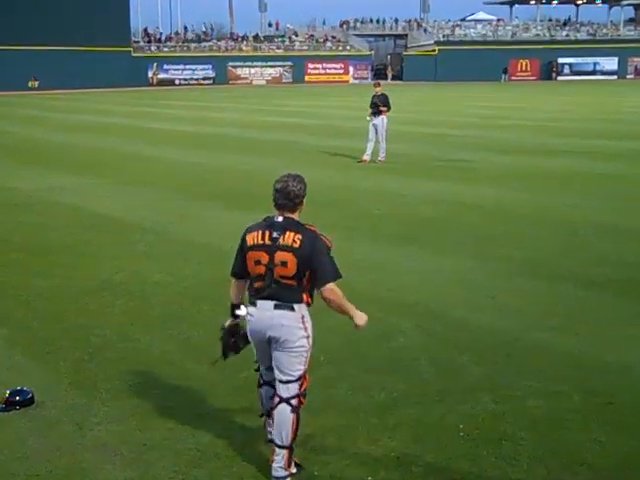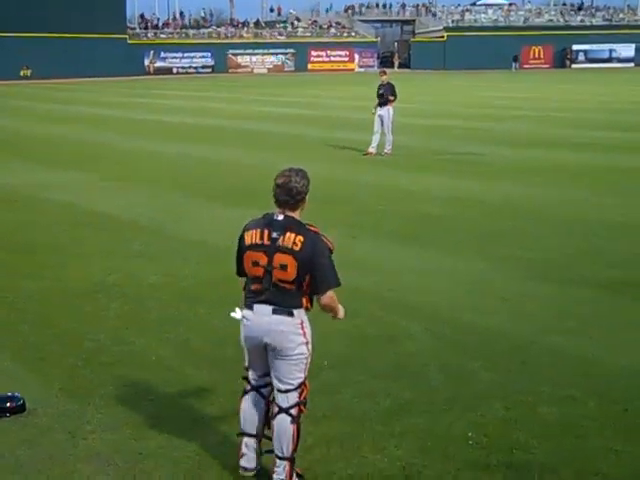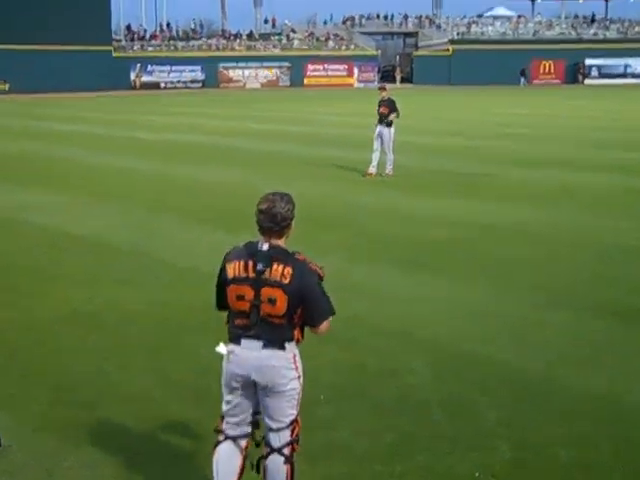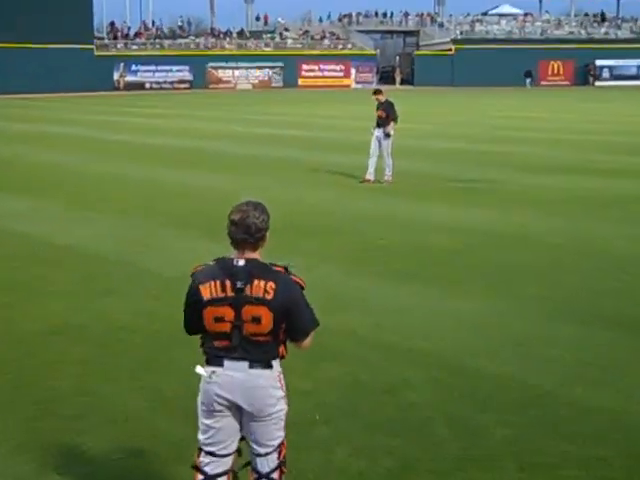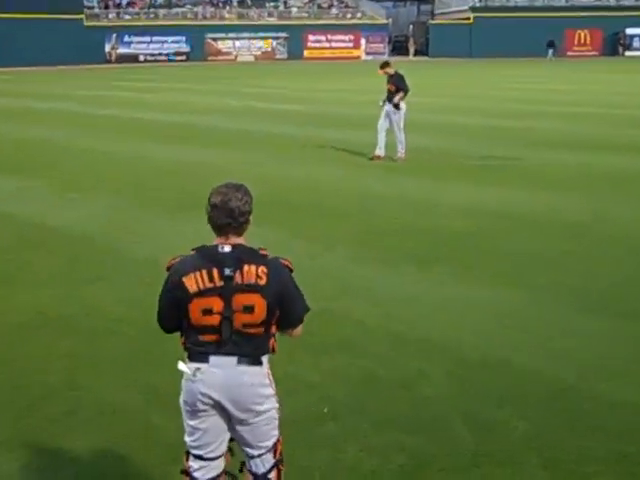
dt=0.2s
person 1, frame 1
left shoulder: (252, 232)
right shoulder: (310, 239)
left elbow: (239, 281)
right elbow: (327, 291)
left wrist: (234, 315)
right wrist: (353, 313)
left hip: (256, 315)
right hip: (291, 319)
left knee: (268, 376)
right knee: (289, 388)
left ankle: (272, 428)
person 1, frame 2
left shoulder: (251, 230)
right shoulder: (312, 241)
right elbow: (326, 297)
right wrist: (337, 310)
left hip: (252, 319)
right hip: (289, 324)
left knee: (256, 384)
right knee: (289, 397)
person 1, frame 3
left shoulder: (232, 260)
right shoulder: (302, 271)
right elbow: (320, 327)
left hip: (238, 355)
right hip: (279, 360)
left knee: (232, 431)
right knee: (280, 437)
person 1, frame 4
left shoulder: (204, 278)
right shoulder: (283, 284)
left elbow: (192, 328)
right elbow: (304, 341)
left hip: (218, 378)
right hip: (262, 380)
person 1, frame 5
left shoulder: (183, 269)
right shoulder: (273, 270)
left elbow: (168, 324)
right elbow: (294, 328)
left hip: (202, 376)
right hip: (251, 376)
